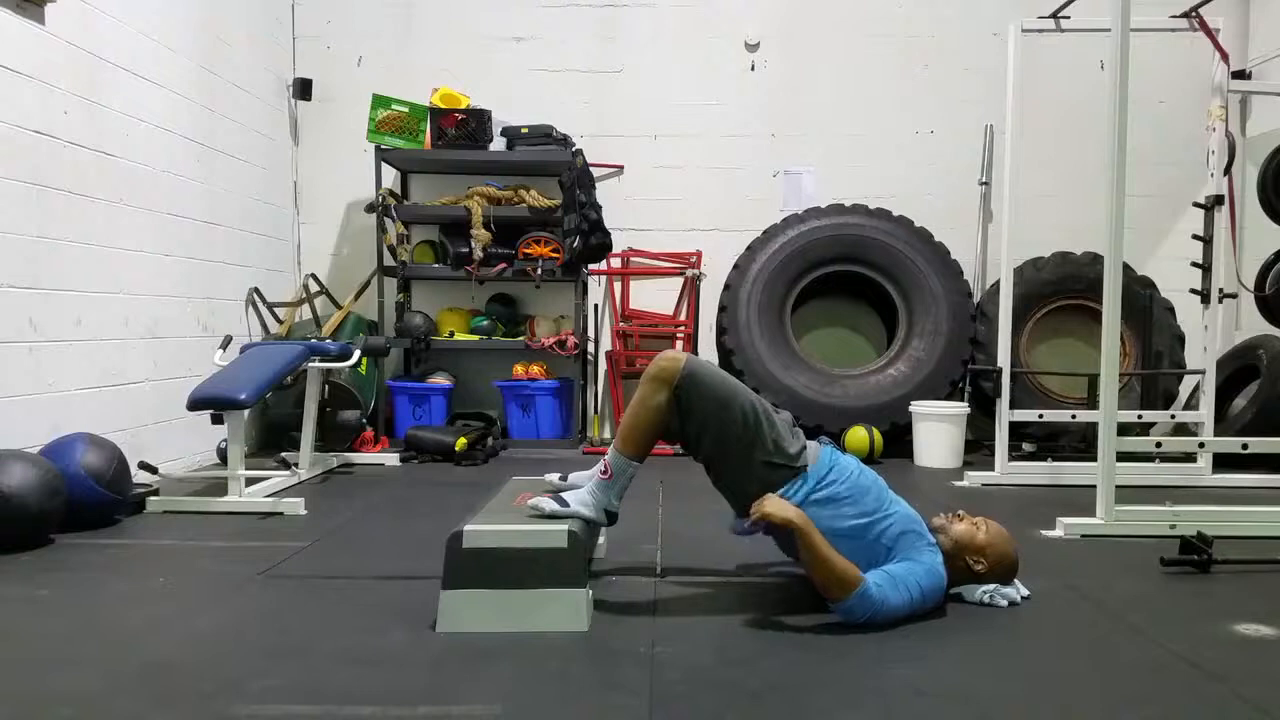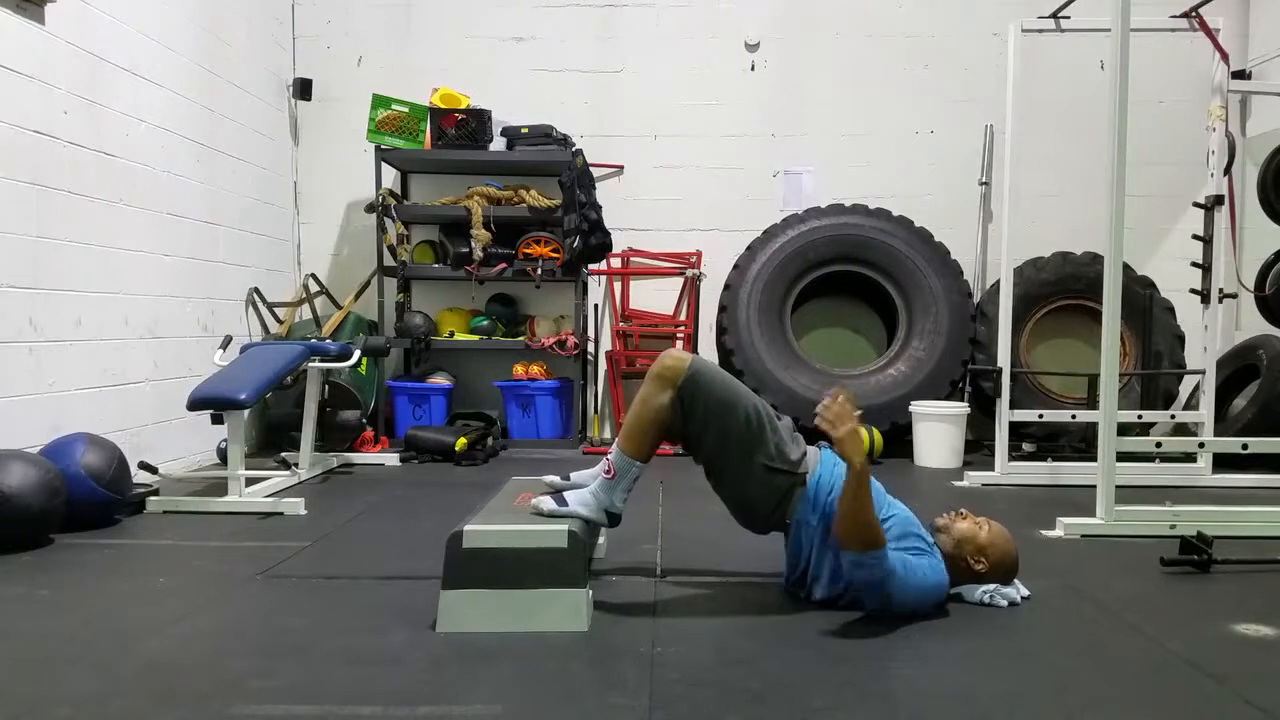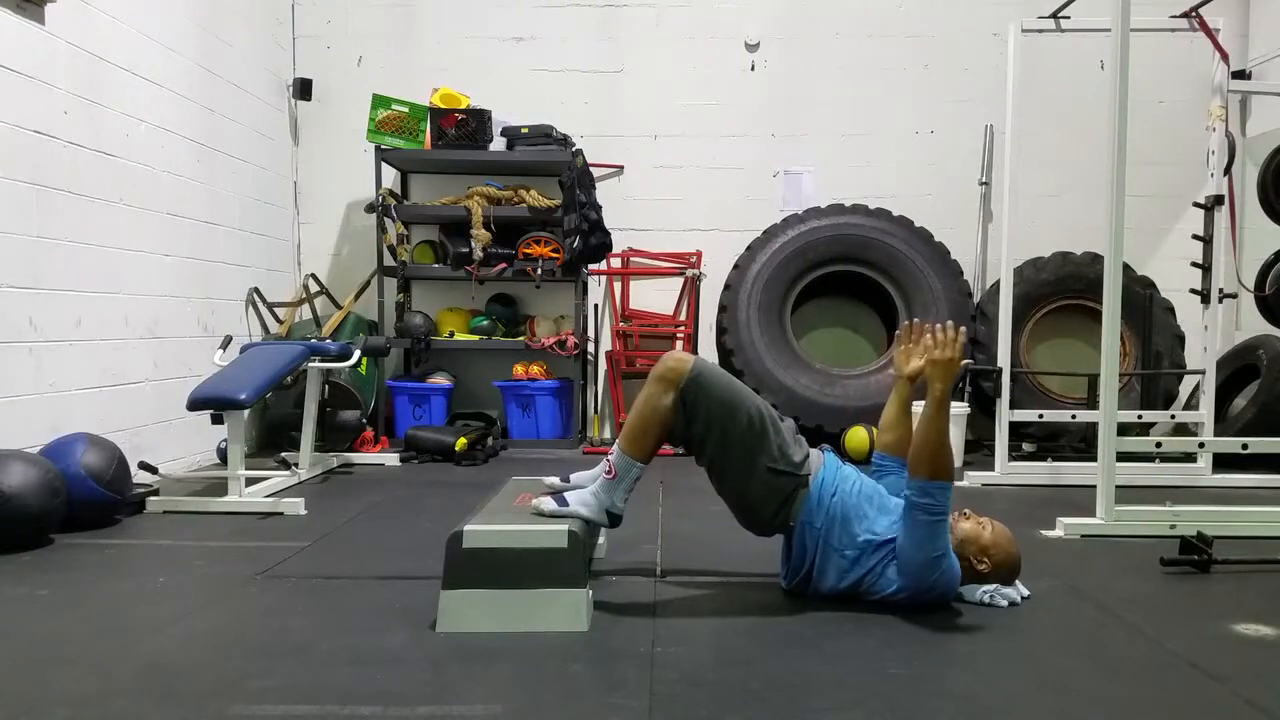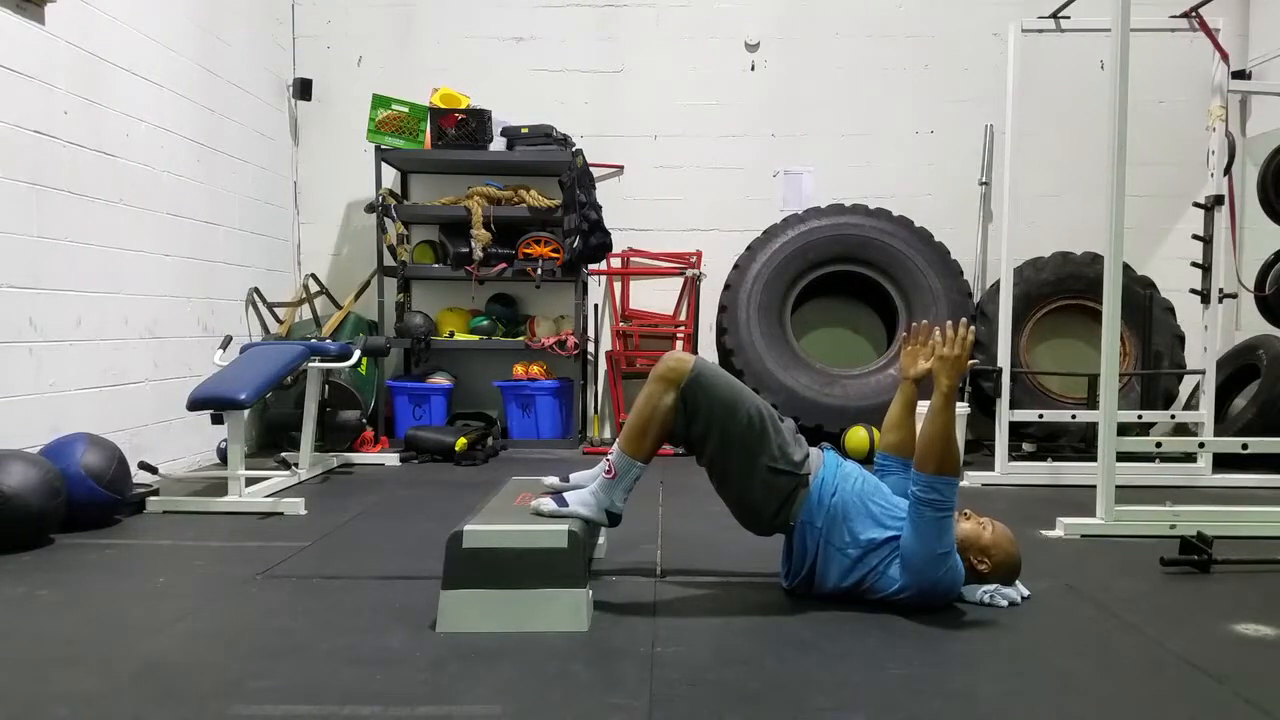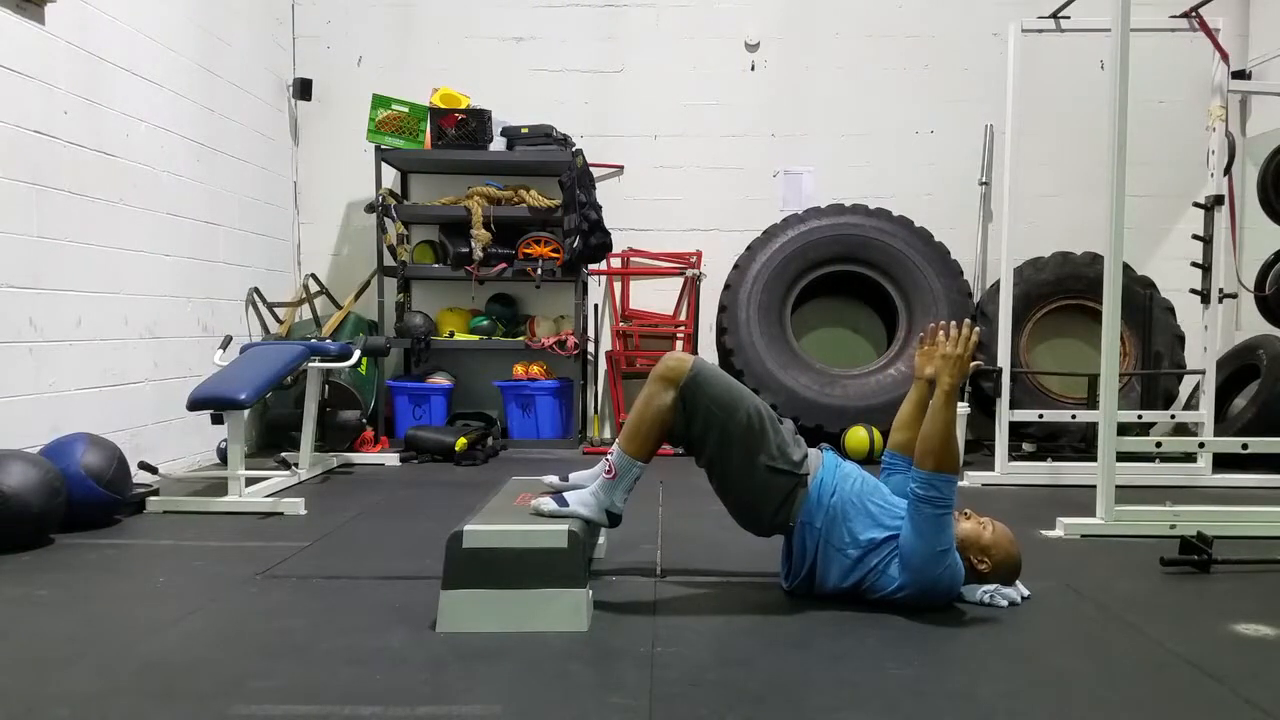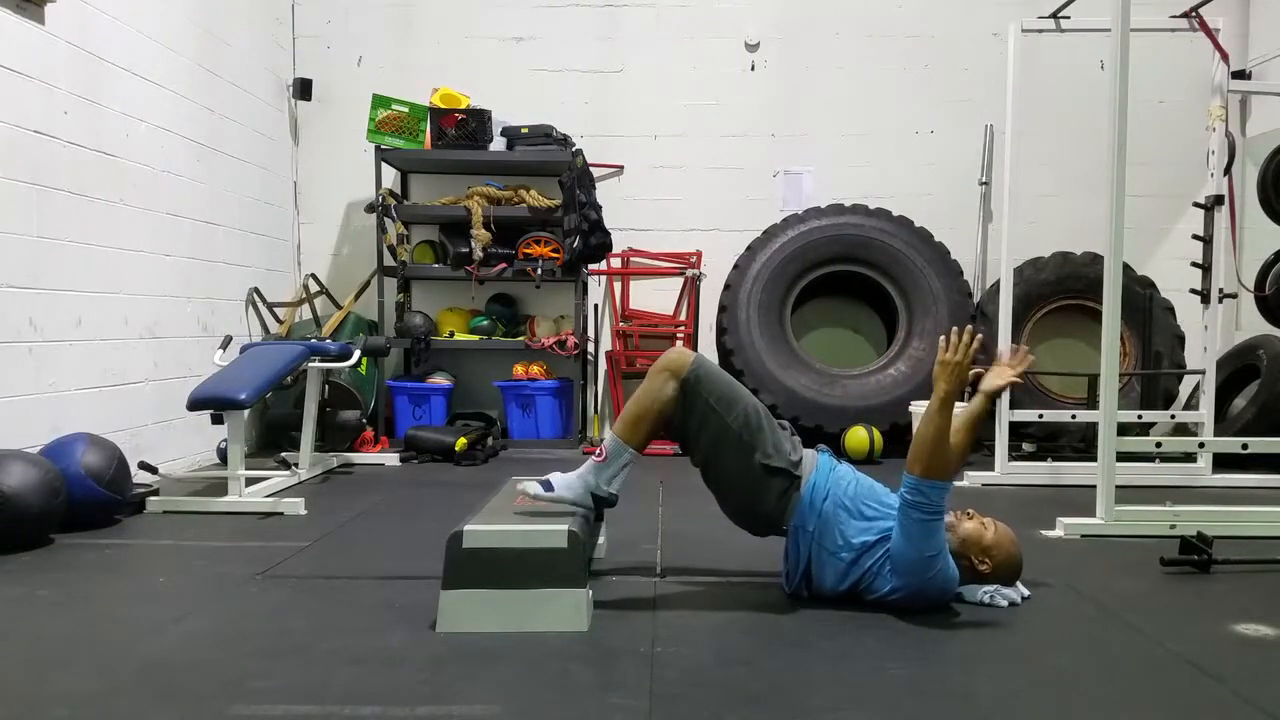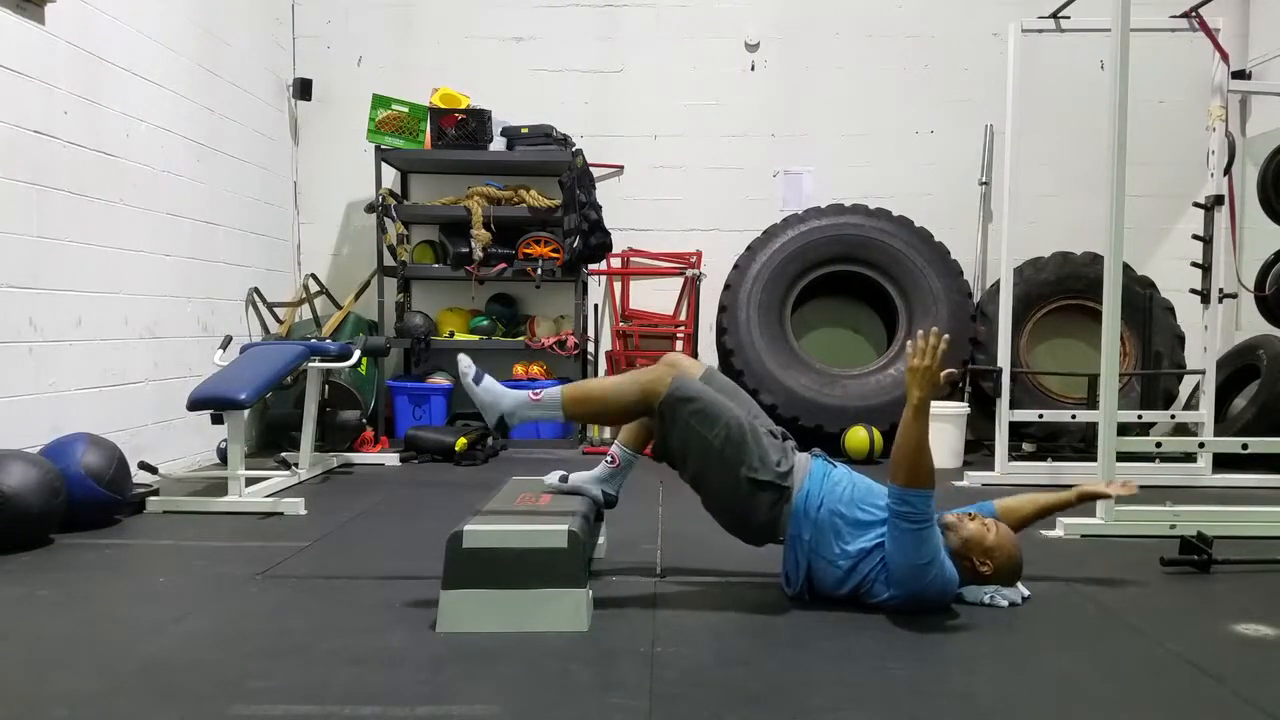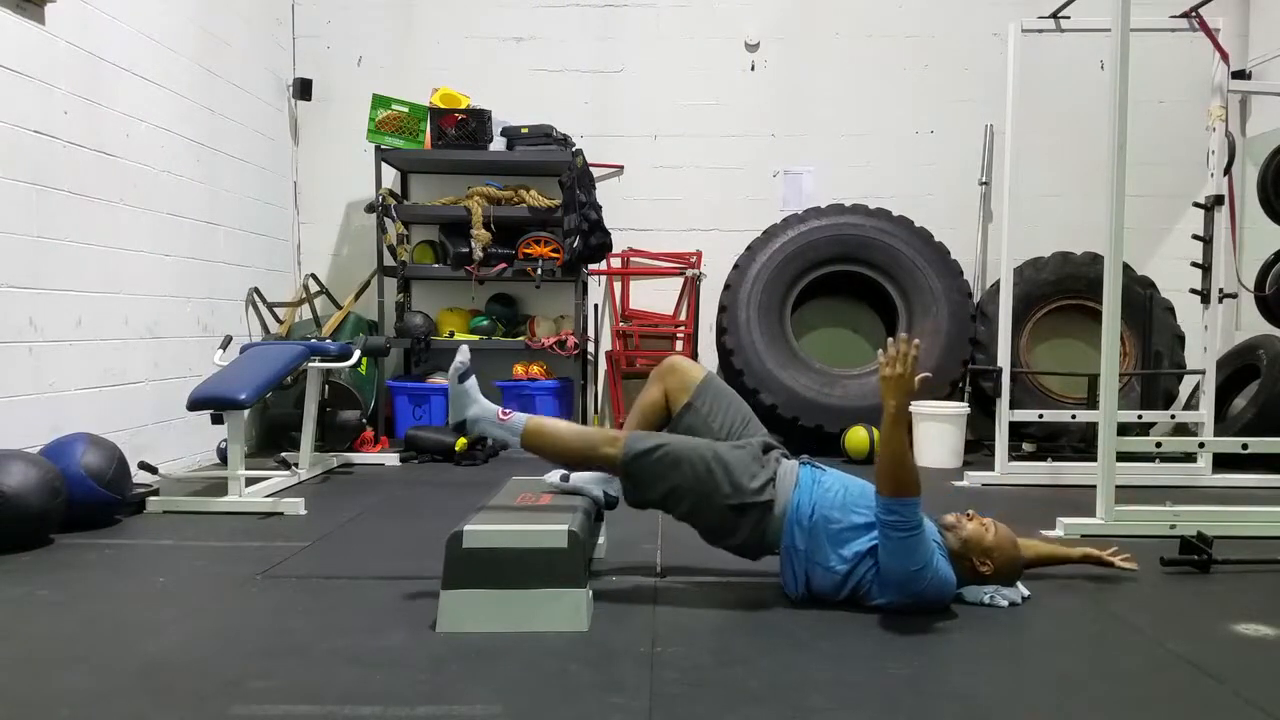
dt=0.5s
person 1, frame 1
left shoulder: (928, 575)
right shoulder: (921, 545)
left elbow: (856, 603)
left wrist: (803, 522)
left hip: (783, 476)
right hip: (801, 464)
left knee: (669, 371)
right knee: (675, 383)
left ankle: (603, 496)
right ankle: (606, 477)
person 1, frame 2
left shoulder: (929, 579)
right shoulder: (923, 546)
left elbow: (864, 562)
left wrist: (856, 462)
right wrist: (846, 441)
left hip: (785, 485)
right hip: (802, 470)
left knee: (673, 370)
right knee: (677, 390)
left ankle: (605, 497)
right ankle: (608, 476)
person 1, frame 3
left shoulder: (934, 575)
right shoulder: (909, 525)
left elbow: (930, 490)
right elbow: (892, 466)
left wrist: (938, 392)
right wrist: (904, 383)
left hip: (785, 486)
right hip: (803, 473)
left knee: (675, 372)
right knee: (680, 387)
left ankle: (605, 498)
right ankle: (608, 477)
person 1, frame 4
left shoulder: (934, 573)
right shoulder: (913, 526)
left elbow: (936, 487)
right elbow: (896, 465)
left wrist: (945, 390)
right wrist: (909, 383)
left hip: (788, 488)
right hip: (803, 473)
left knee: (677, 372)
right knee: (678, 384)
left ankle: (605, 496)
right ankle: (607, 476)
person 1, frame 5
left shoulder: (935, 574)
right shoulder: (910, 519)
left elbow: (935, 485)
right elbow: (901, 464)
left wrist: (947, 390)
right wrist: (923, 383)
left hip: (785, 488)
right hip: (800, 476)
left knee: (675, 372)
right knee: (679, 387)
left ankle: (605, 497)
right ankle: (607, 476)
person 1, frame 6
left shoulder: (929, 575)
right shoulder: (935, 541)
left elbow: (926, 493)
right elbow: (927, 479)
left wrist: (946, 395)
right wrist: (984, 398)
left hip: (781, 487)
right hip: (799, 474)
left knee: (677, 366)
right knee: (676, 383)
left ankle: (593, 482)
right ankle: (599, 475)
person 1, frame 7
left shoulder: (928, 576)
right shoulder: (946, 545)
left elbow: (912, 501)
right elbow: (1000, 508)
left wrist: (920, 399)
right wrist: (1079, 493)
left hip: (771, 492)
right hip: (787, 468)
left knee: (658, 384)
right knee: (674, 366)
left ankle: (511, 405)
right ankle: (606, 480)
person 1, frame 8
left shoulder: (925, 575)
right shoulder: (939, 547)
left elbow: (897, 505)
right elbow: (1017, 551)
left wrist: (896, 409)
right wrist: (1081, 551)
left hip: (758, 504)
right hip: (776, 469)
left knee: (613, 444)
right knee: (673, 370)
left ankle: (486, 417)
right ankle: (604, 484)
